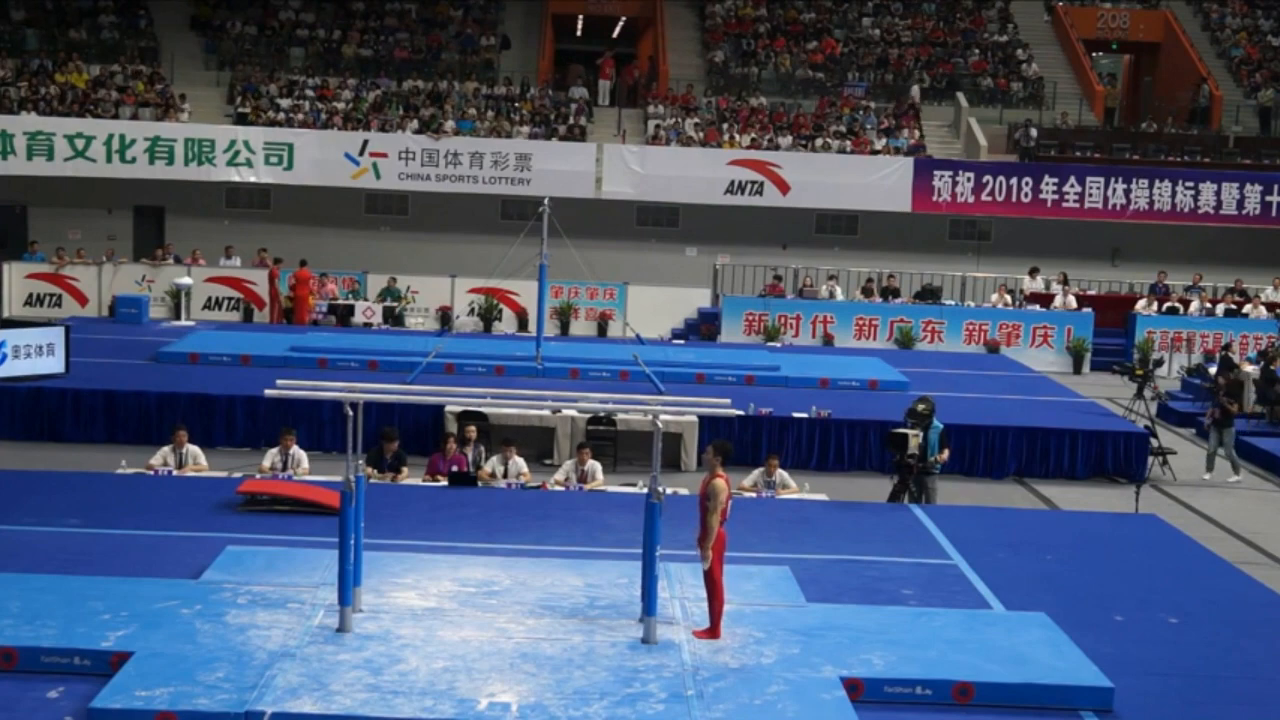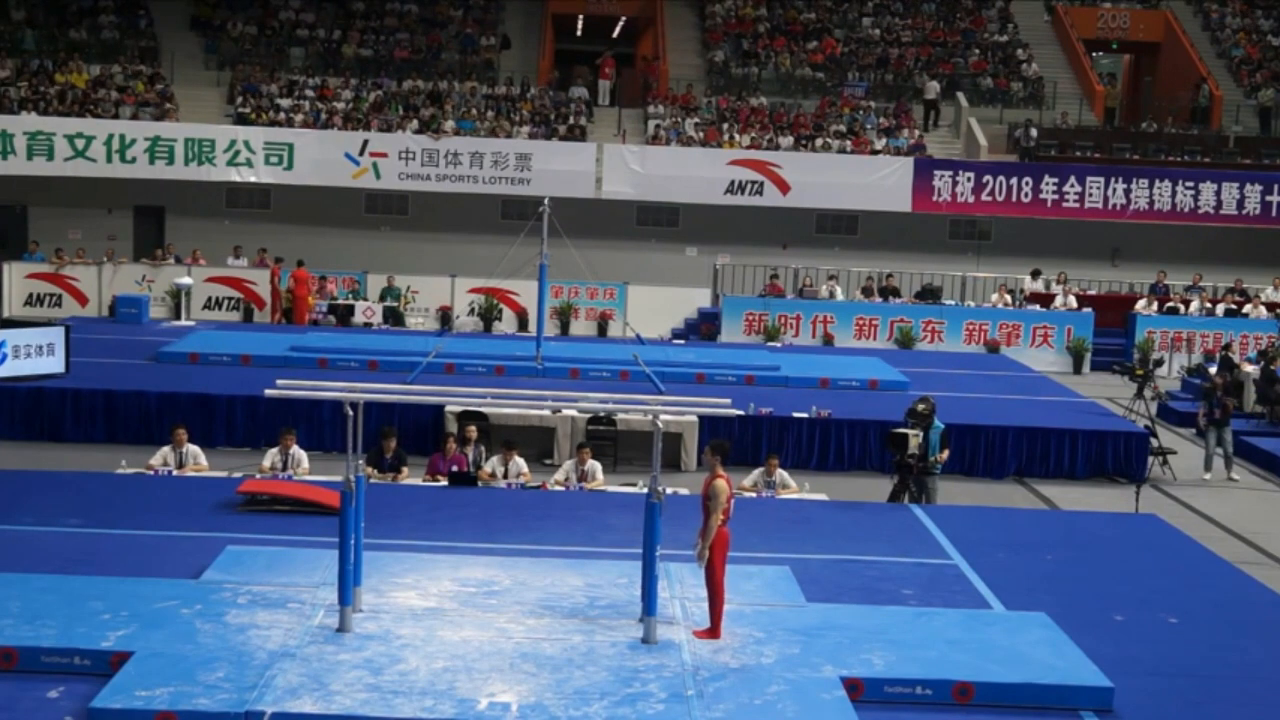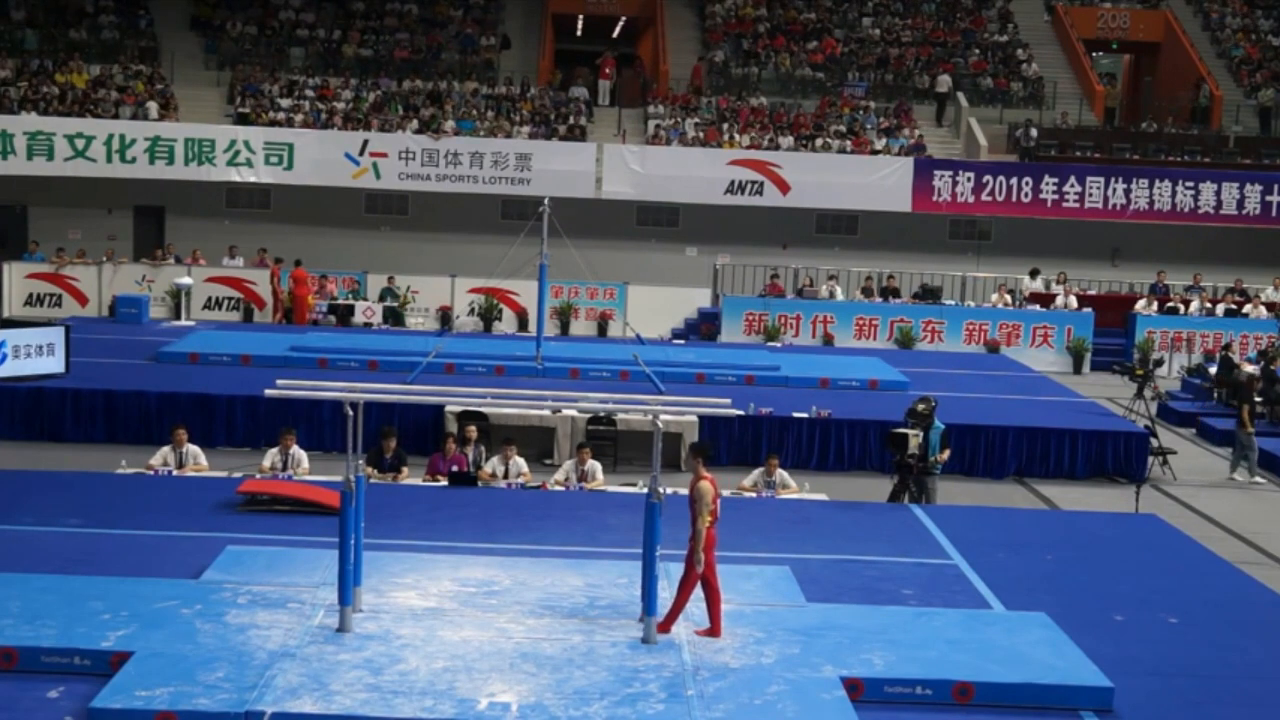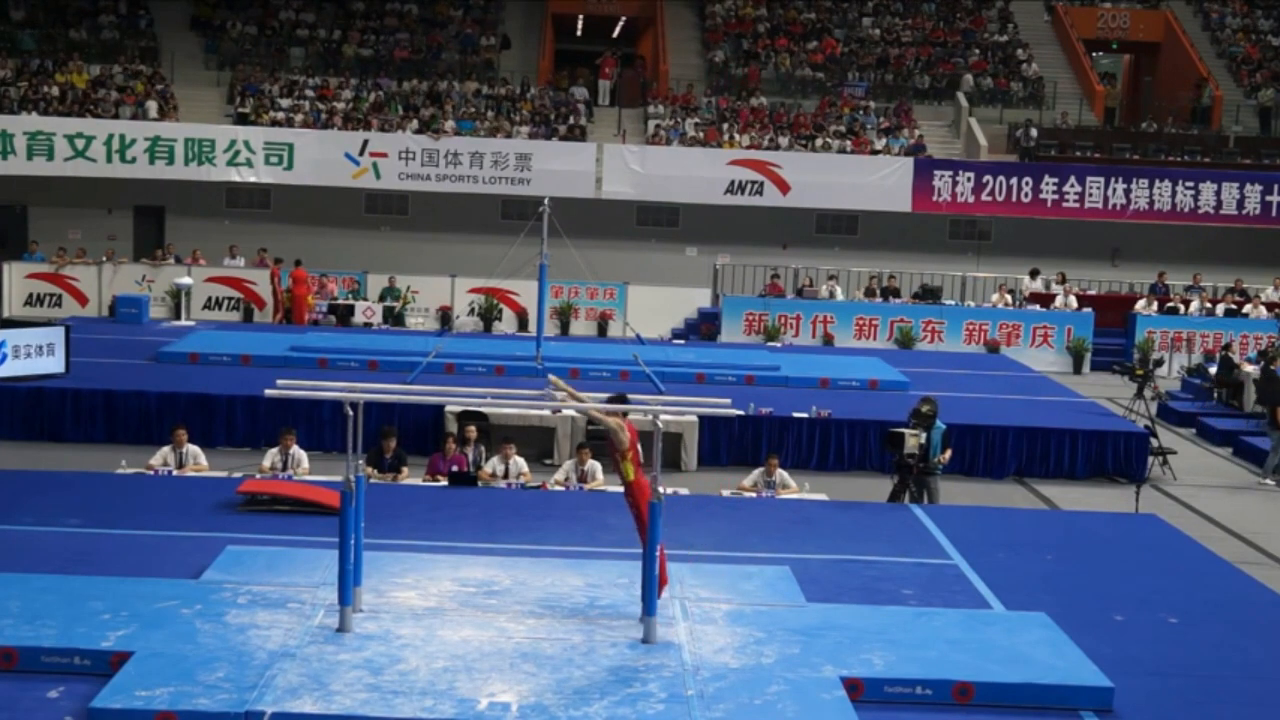
dt=1s
person 1, frame 1
left shoulder: (717, 484)
right shoulder: (710, 478)
left elbow: (714, 517)
left wrist: (708, 547)
right wrist: (702, 540)
left hip: (714, 538)
right hip: (708, 536)
left knee: (714, 584)
right knee: (710, 584)
left ankle: (714, 630)
right ankle: (712, 627)
person 1, frame 2
left shoulder: (718, 484)
right shoulder: (712, 478)
left elbow: (715, 518)
left wrist: (705, 547)
right wrist: (700, 537)
left hip: (716, 537)
right hip: (712, 535)
left knee: (714, 584)
right knee: (713, 583)
left ankle: (714, 630)
right ankle: (713, 627)
person 1, frame 3
left shoulder: (702, 485)
right shoulder: (705, 480)
left elbow: (701, 521)
left wrist: (698, 551)
left hip: (702, 538)
right hip: (707, 536)
left knee: (687, 583)
right knee: (710, 583)
left ankle: (666, 624)
right ankle: (715, 627)
person 1, frame 4
left shoulder: (618, 428)
right shoulder: (622, 425)
left elbow: (593, 413)
right elbow: (589, 405)
left wrist: (563, 394)
right wrist: (563, 387)
left hip: (636, 488)
right hip: (637, 485)
left knee: (647, 533)
right knee: (647, 533)
left ankle: (660, 577)
right ankle: (660, 576)
